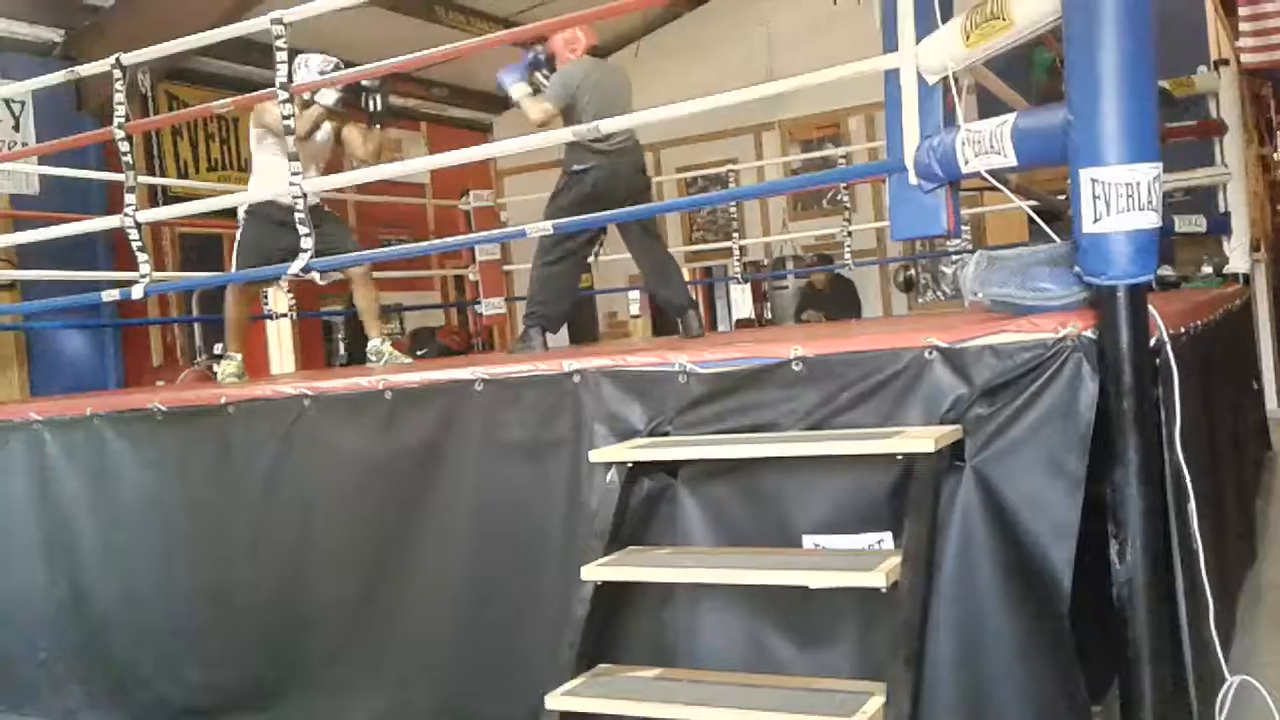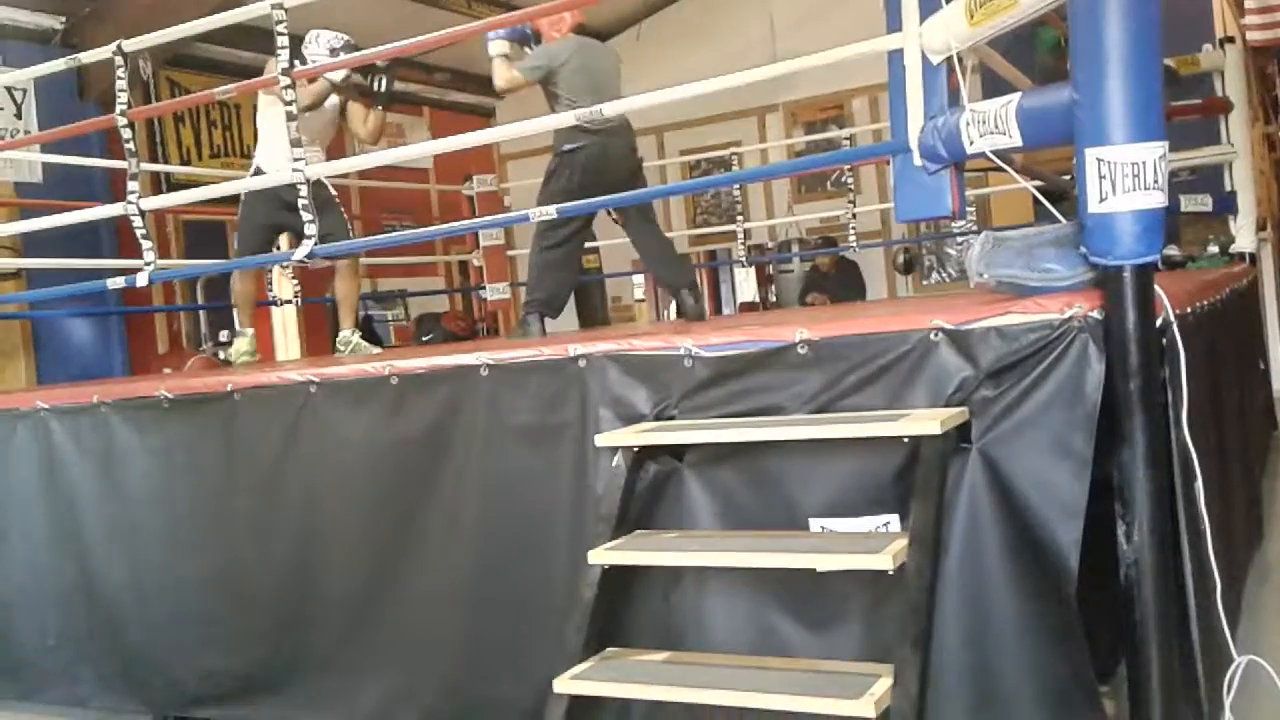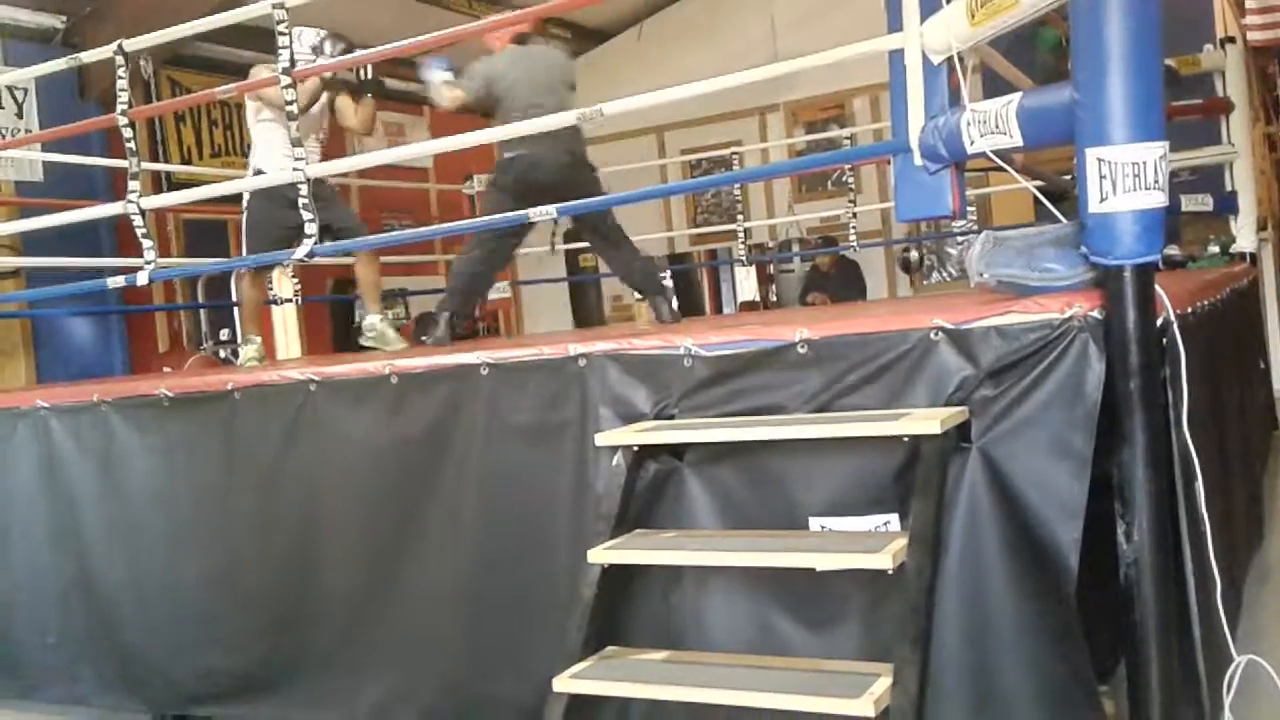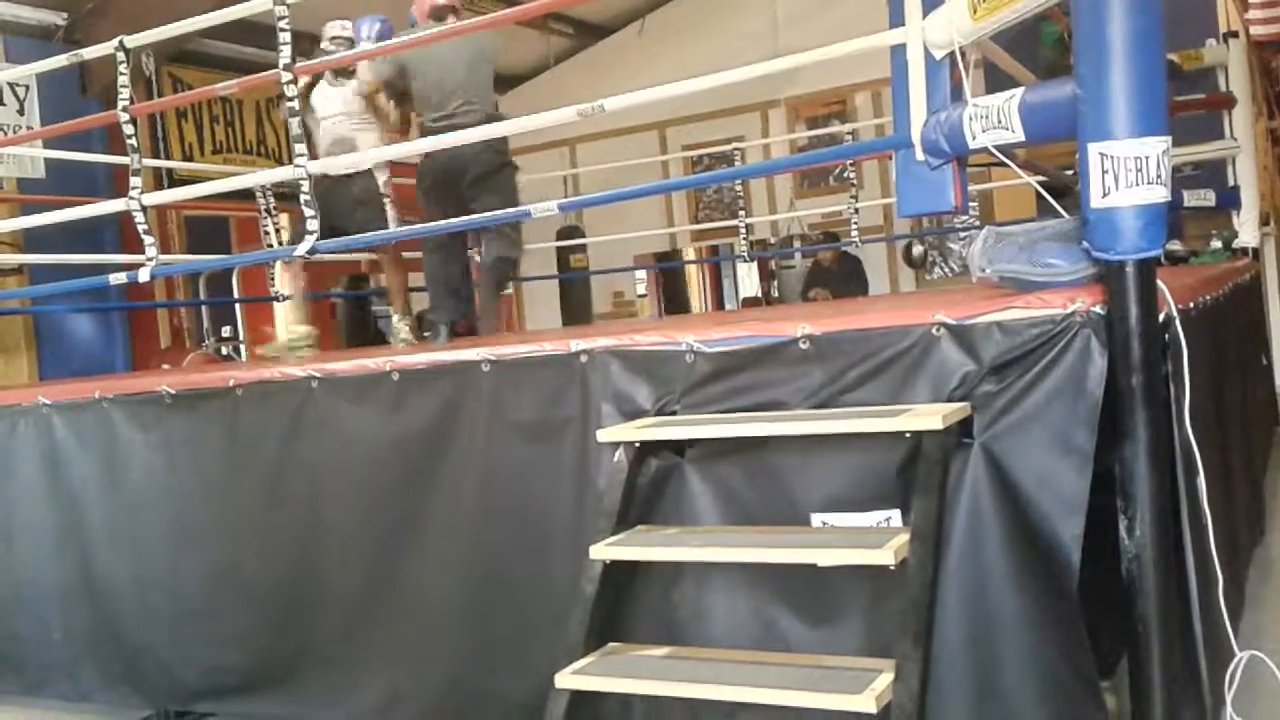
dt=0.4s
person 1, frame 1
left shoulder: (336, 115)
right shoulder: (268, 104)
left elbow: (368, 155)
right elbow: (298, 130)
left wrist: (374, 112)
right wrist: (329, 95)
left hip: (311, 210)
right hip: (266, 211)
left knee: (359, 269)
right knee: (240, 283)
left ankle: (378, 349)
right ankle: (232, 360)
person 1, frame 2
left shoulder: (344, 92)
right shoulder: (277, 71)
left elbow: (369, 135)
right elbow: (301, 101)
left wrist: (380, 93)
right wrist: (338, 72)
left hip: (312, 186)
right hip: (267, 183)
left knee: (346, 259)
right knee: (247, 260)
left ankle: (347, 338)
right ankle: (245, 337)
person 1, frame 3
left shoulder: (330, 87)
right shoulder: (263, 75)
left elbow: (362, 126)
right elbow: (299, 103)
left wrist: (366, 84)
left hip: (313, 185)
right hip: (270, 186)
right knee: (255, 267)
left ankle: (374, 325)
right ankle: (251, 343)
person 1, frame 4
left shoulder: (367, 81)
right shoulder: (314, 85)
left elbow: (396, 124)
right wrist: (308, 79)
left hip: (366, 177)
right hip: (327, 182)
left knee: (386, 250)
left ankle: (403, 325)
person 2, frame 1
left shoulder: (570, 72)
right shoulder: (617, 72)
left elbow: (540, 116)
left wrist: (518, 88)
right wrist: (545, 77)
left hip: (588, 171)
right hip: (629, 167)
left knee: (556, 250)
right knee: (649, 245)
left ankle: (535, 332)
right ankle: (688, 316)
person 2, frame 2
left shoulder: (552, 52)
right shoulder: (605, 52)
left elbow: (505, 82)
left wrist: (499, 44)
right wrist: (532, 44)
left hip: (580, 152)
right hip: (620, 147)
left knee: (552, 237)
right knee: (645, 228)
left ankle: (535, 319)
right ankle: (687, 299)
person 2, frame 3
left shoulder: (492, 67)
right shoulder: (559, 58)
left elbow: (450, 102)
left wrist: (437, 76)
left hip: (521, 164)
right hip: (567, 157)
left knee: (486, 244)
right knee: (607, 235)
left ankle: (447, 320)
right ankle: (661, 301)
person 2, frame 4
left shoulder: (405, 45)
right shoulder: (483, 39)
left hip: (439, 154)
right hip: (485, 148)
left knee: (442, 245)
right knee: (500, 230)
left ankle: (447, 326)
right ankle: (490, 280)
